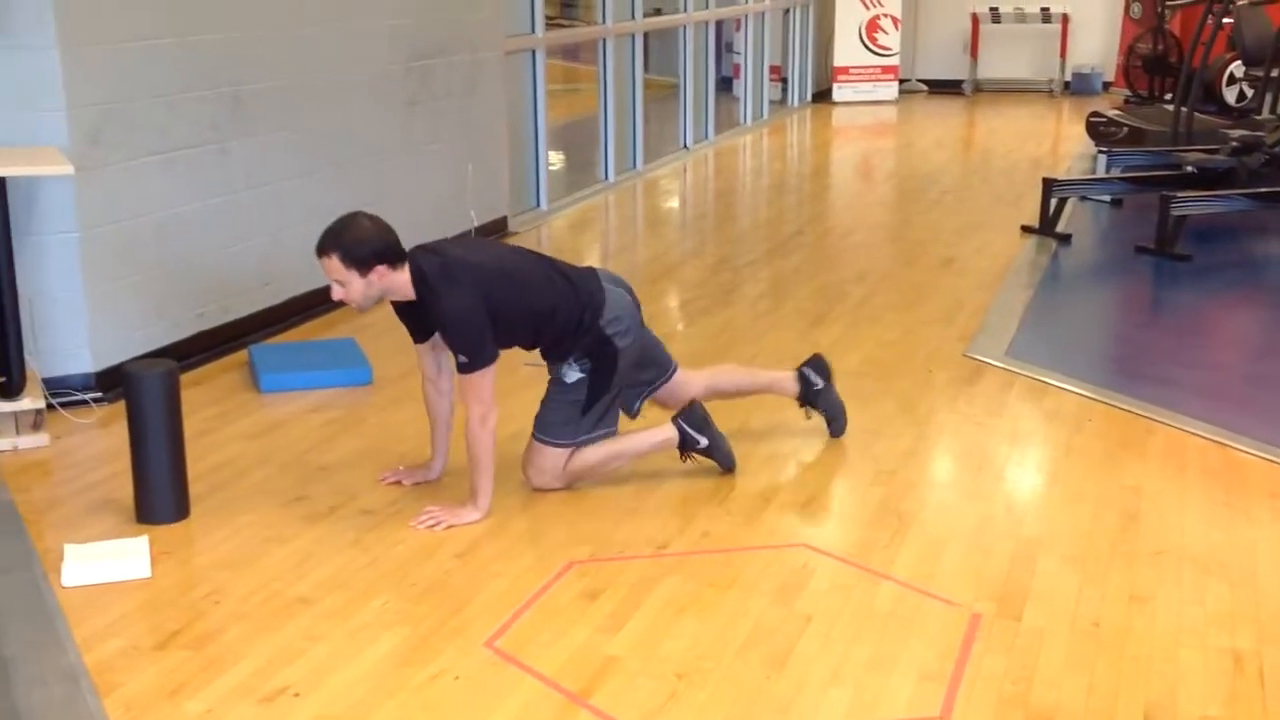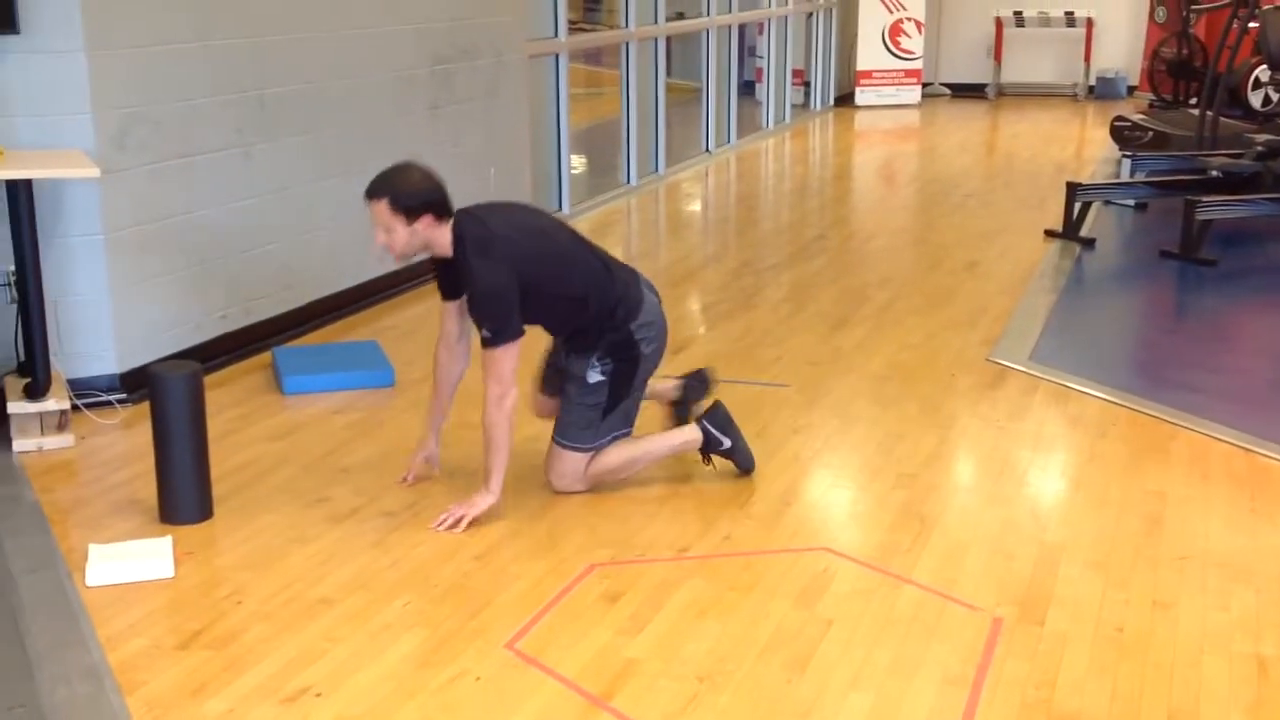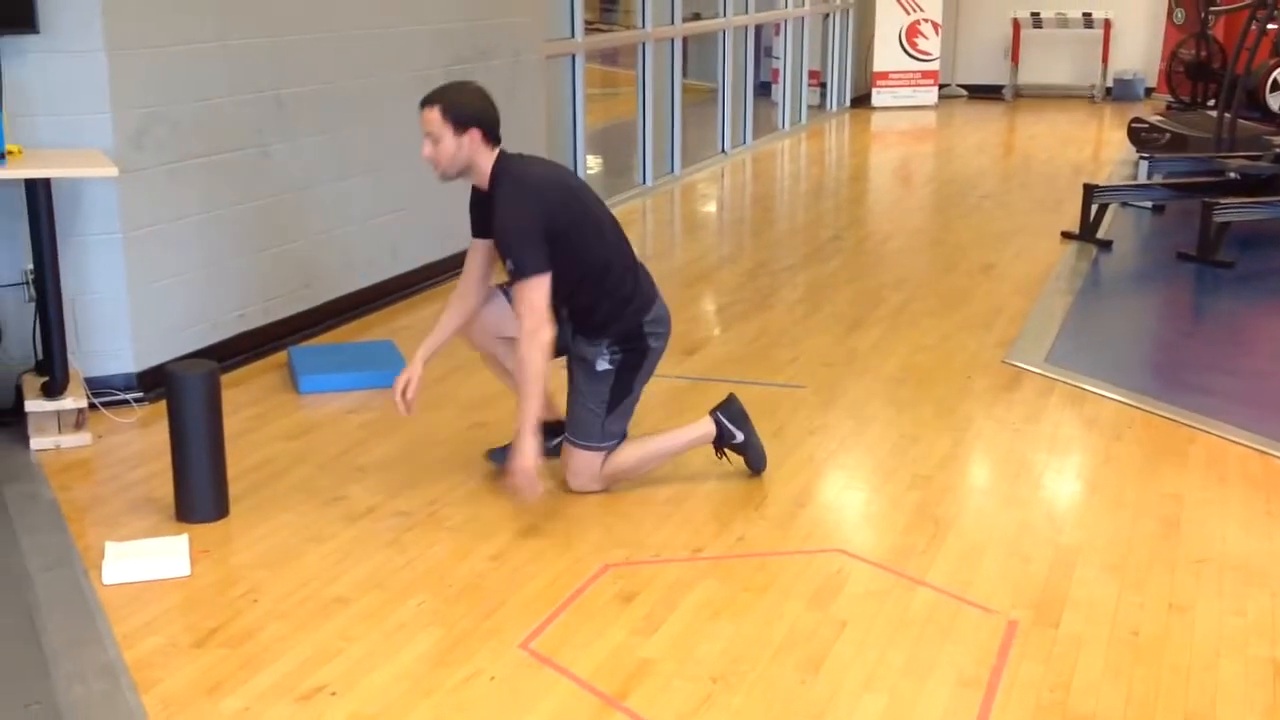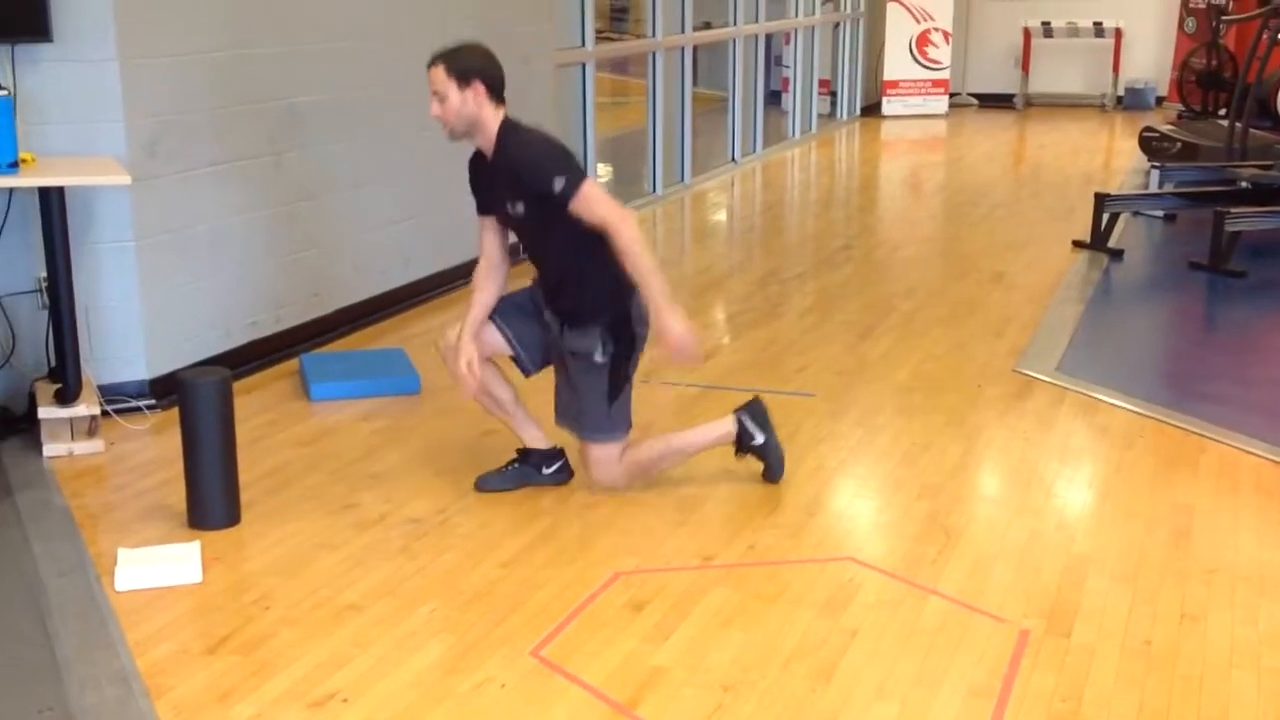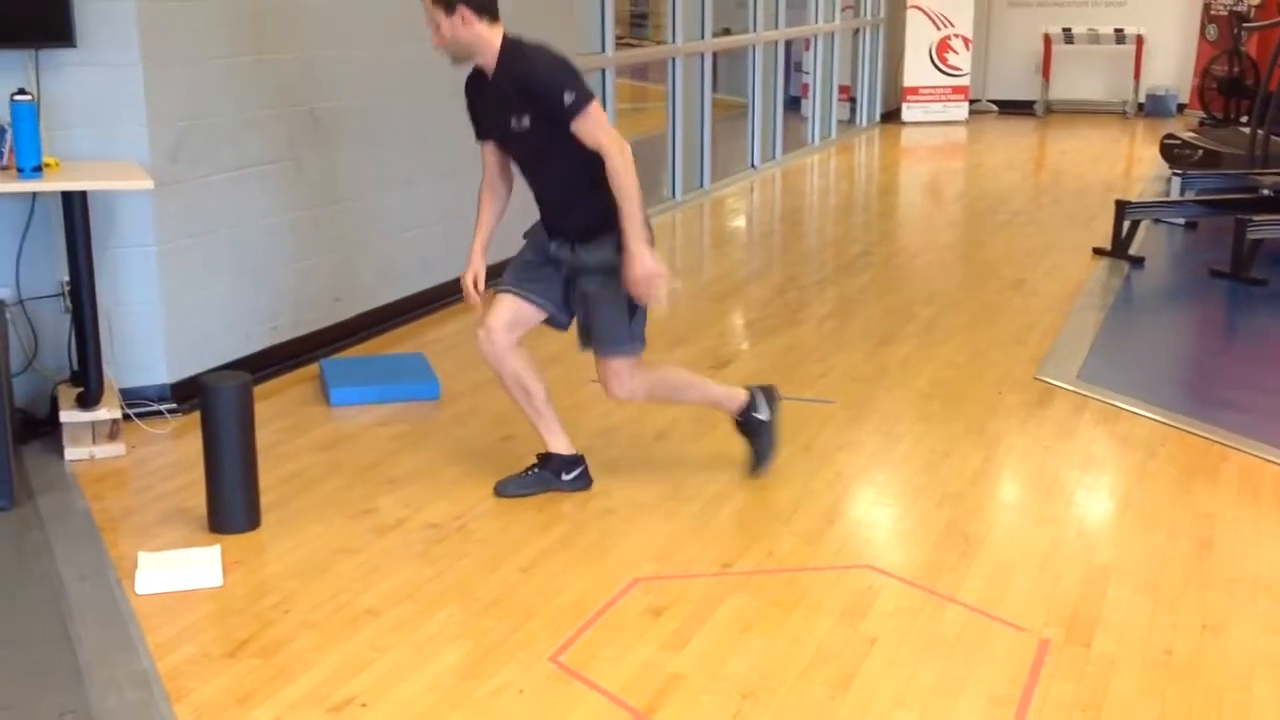
dt=0.3s
person 1, frame 1
left shoulder: (454, 301)
right shoulder: (416, 280)
left elbow: (481, 412)
right elbow: (436, 378)
left wrist: (478, 505)
right wrist: (435, 464)
left hip: (599, 329)
right hip: (601, 301)
left knee: (543, 472)
right knee: (680, 389)
left ankle: (680, 434)
right ankle: (804, 381)
person 1, frame 2
left shoulder: (488, 270)
right shoulder: (455, 242)
left elbow: (502, 394)
right elbow: (452, 348)
left wrist: (490, 490)
right wrist: (431, 437)
left hip: (624, 332)
right hip: (593, 314)
left knee: (565, 476)
right knee: (550, 404)
left ankle: (702, 434)
right ankle: (680, 390)
person 1, frame 3
left shoulder: (516, 206)
right shoulder: (489, 191)
left elbow: (538, 330)
right elbow: (470, 286)
left wrist: (526, 439)
right wrist: (419, 358)
left hip: (623, 329)
left knee: (583, 476)
right knee: (478, 319)
left ankle: (716, 428)
right ankle: (552, 425)
person 1, frame 4
left shoulder: (531, 156)
right shoulder: (483, 168)
left elbow: (618, 223)
right elbow: (493, 262)
left wrist: (662, 312)
right wrist: (467, 334)
left hip: (601, 319)
left knee: (608, 471)
right knee: (458, 349)
left ankle: (741, 428)
right ankle: (543, 456)
person 1, frame 5
left shoulder: (539, 68)
right shoulder: (479, 88)
left elbow: (614, 148)
right elbow: (496, 174)
left wrist: (638, 244)
right wrist: (477, 252)
left hip: (606, 238)
right hip: (555, 236)
left knee: (623, 383)
right knee: (495, 333)
left ankle: (747, 404)
right ankle: (564, 460)
